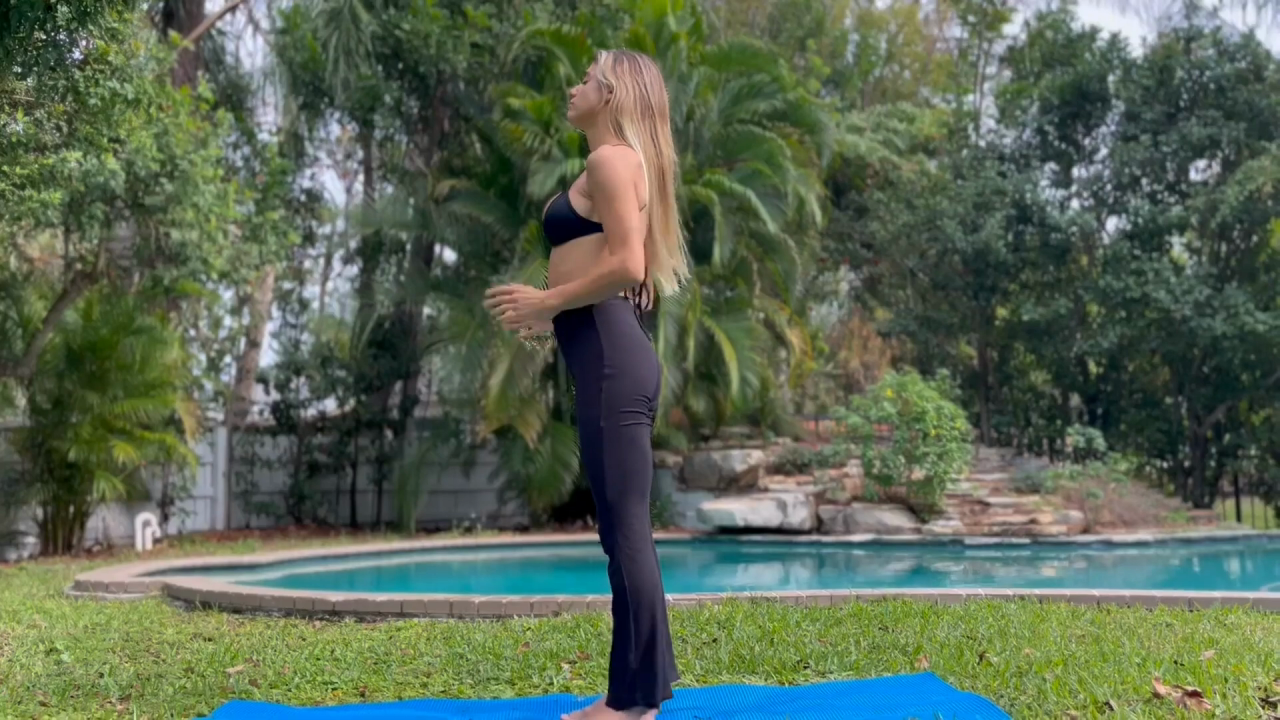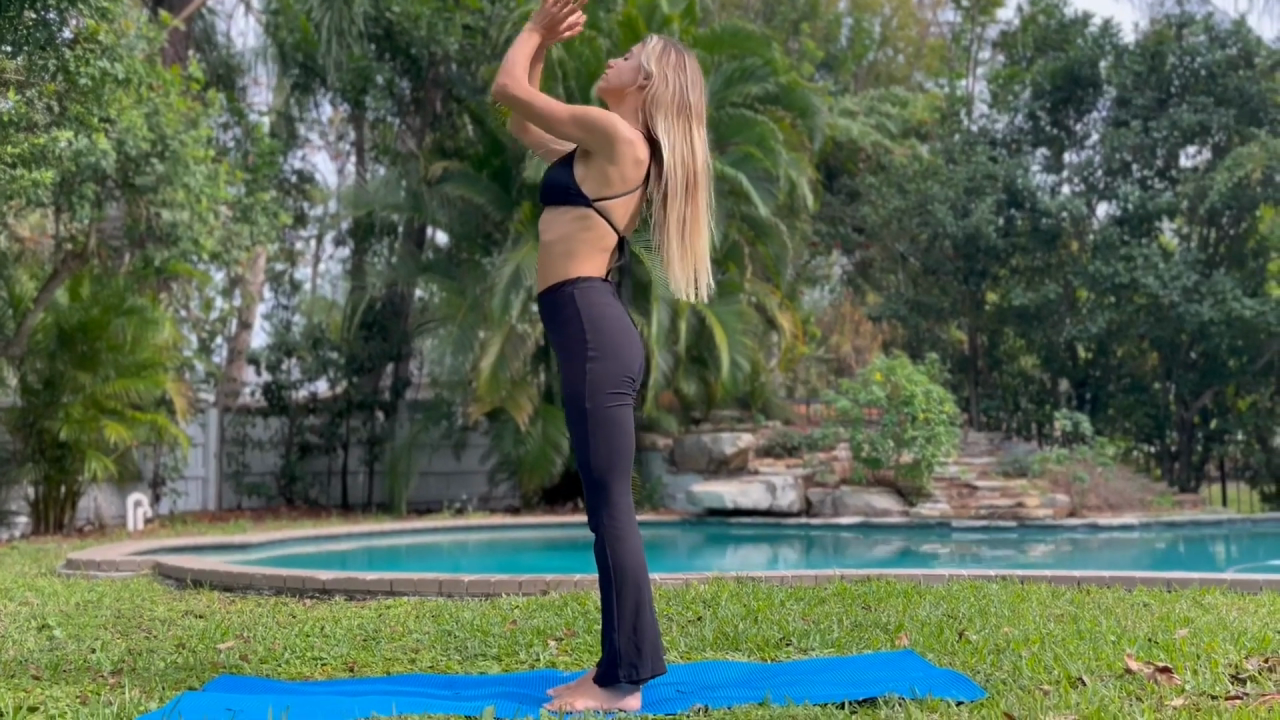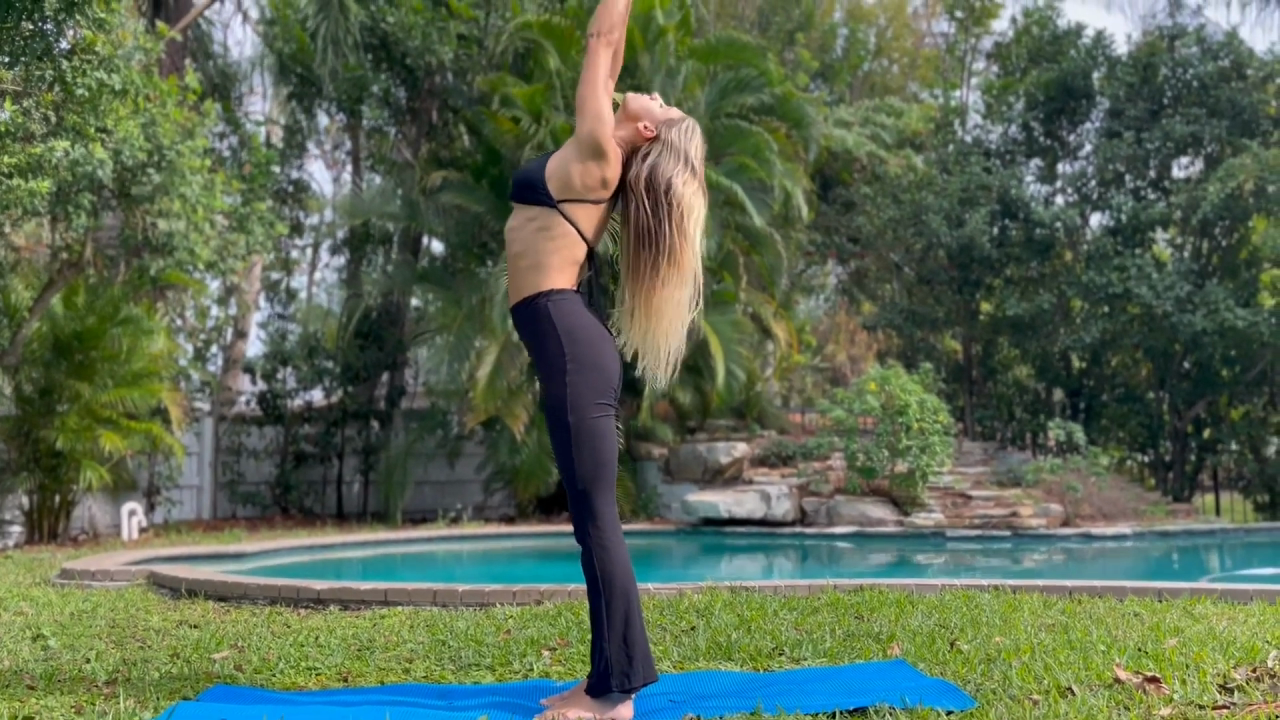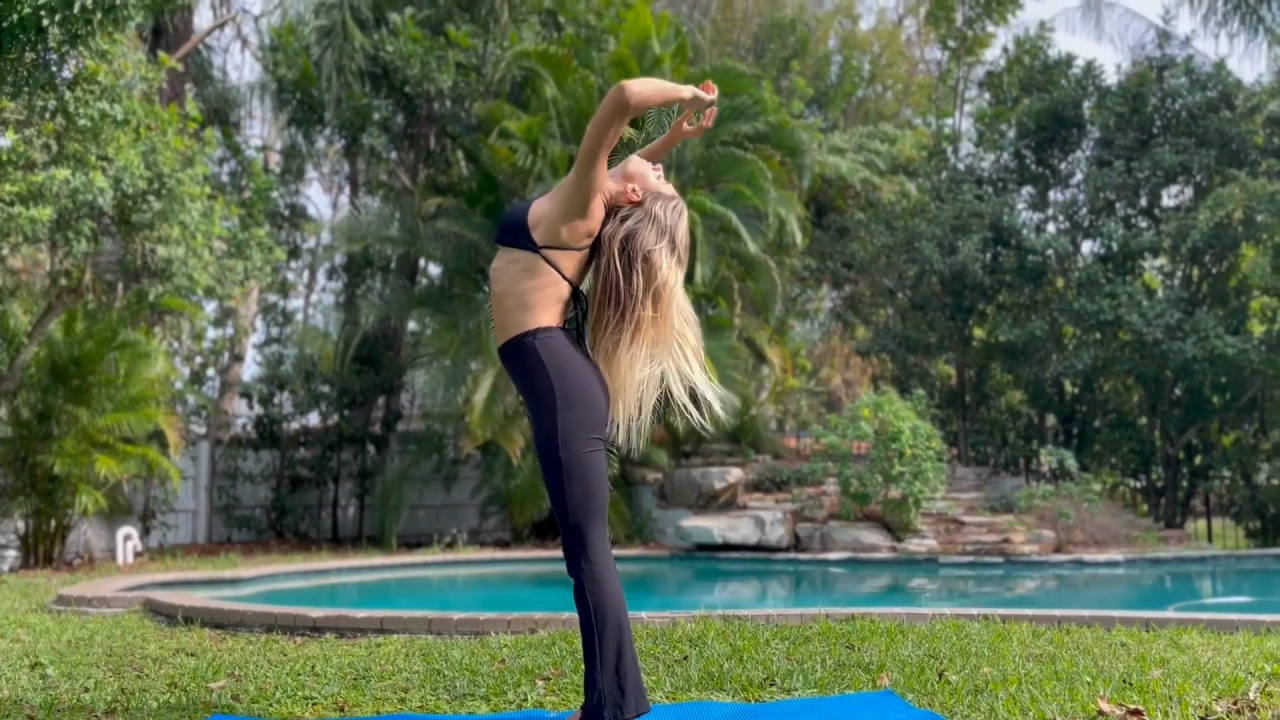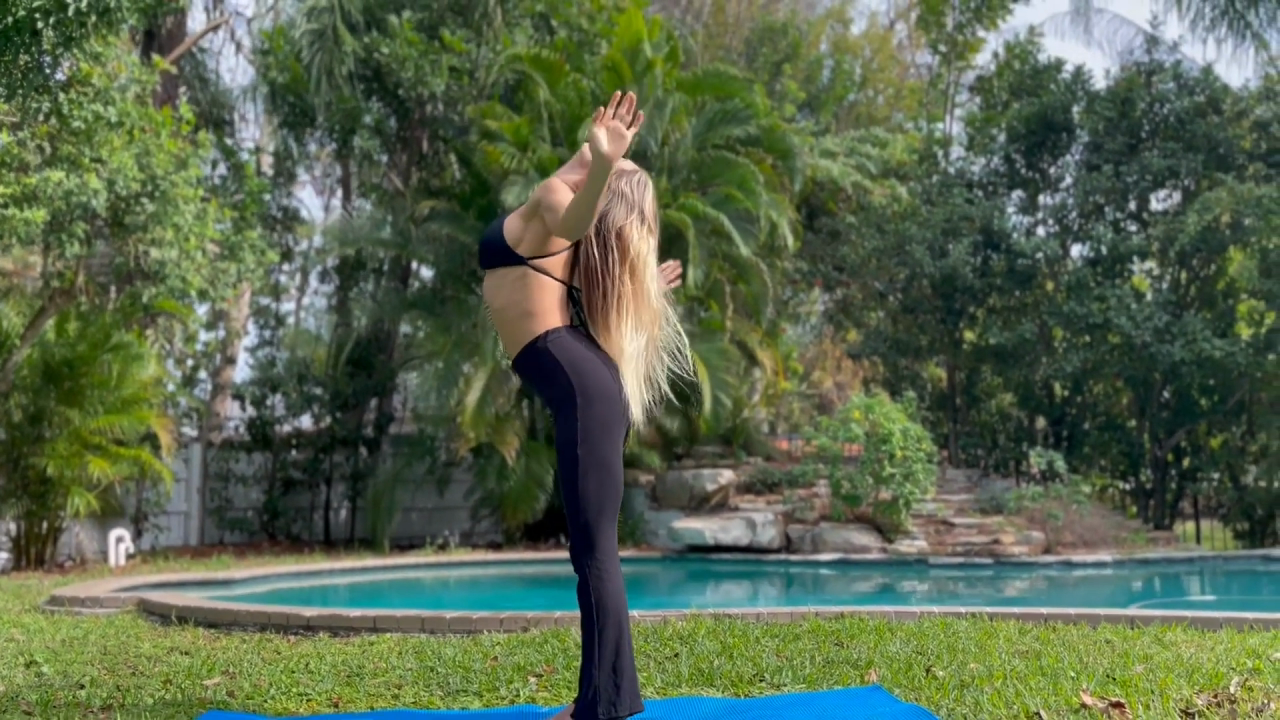
dt=1s
person 1, frame 1
left shoulder: (612, 161)
right shoulder: (612, 168)
left elbow: (628, 264)
left wrist: (544, 300)
right wrist: (544, 302)
left hip: (609, 356)
right hip: (608, 356)
left knee: (624, 529)
right knee: (623, 529)
person 1, frame 2
left shoulder: (615, 134)
right shoulder: (604, 148)
left elbow: (505, 90)
right elbow: (521, 126)
left hip: (592, 334)
right hip: (592, 334)
left knee: (610, 508)
right knee: (607, 508)
left ankle: (623, 681)
right ankle: (620, 667)
person 1, frame 3
left shoulder: (597, 151)
right shoulder: (599, 159)
left hip: (568, 342)
right hip: (570, 342)
left knee: (595, 516)
right knee: (592, 516)
person 1, frame 4
left shoulder: (582, 204)
right shoulder: (593, 209)
left elbow: (620, 96)
right elbow: (613, 161)
left wrist: (685, 96)
right wrist: (679, 132)
left hip: (557, 379)
right hip: (559, 381)
left knee: (587, 548)
right knee: (585, 548)
person 1, frame 5
left shoulder: (553, 193)
right shoulder: (551, 210)
left elbow: (574, 222)
left wrist: (602, 162)
right wrist: (642, 280)
left hip: (581, 388)
right hip: (579, 388)
left knee: (593, 549)
right knee: (590, 548)
